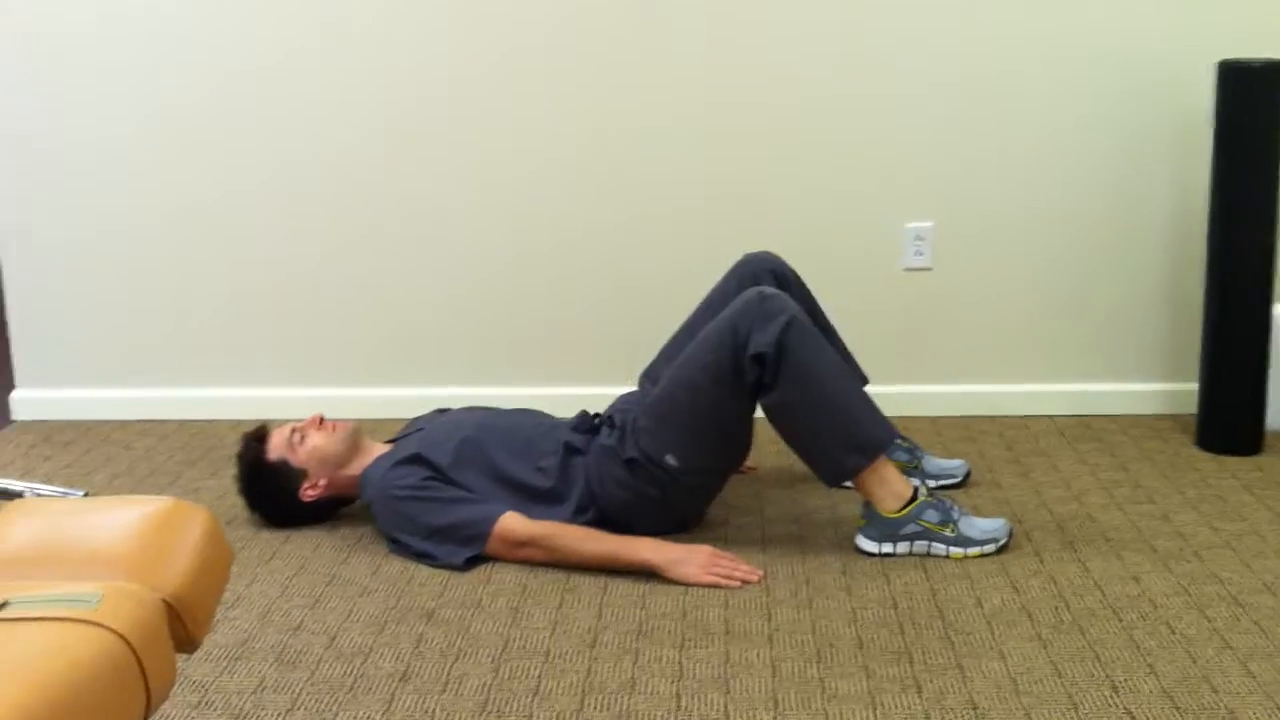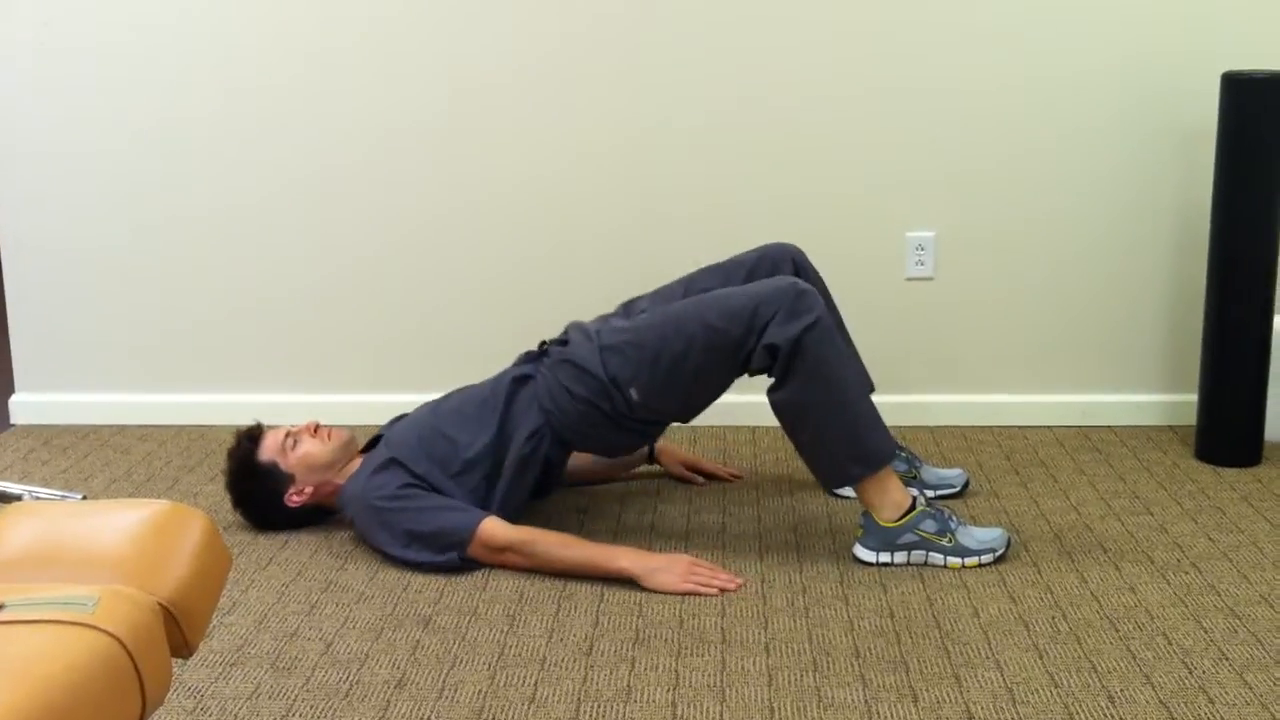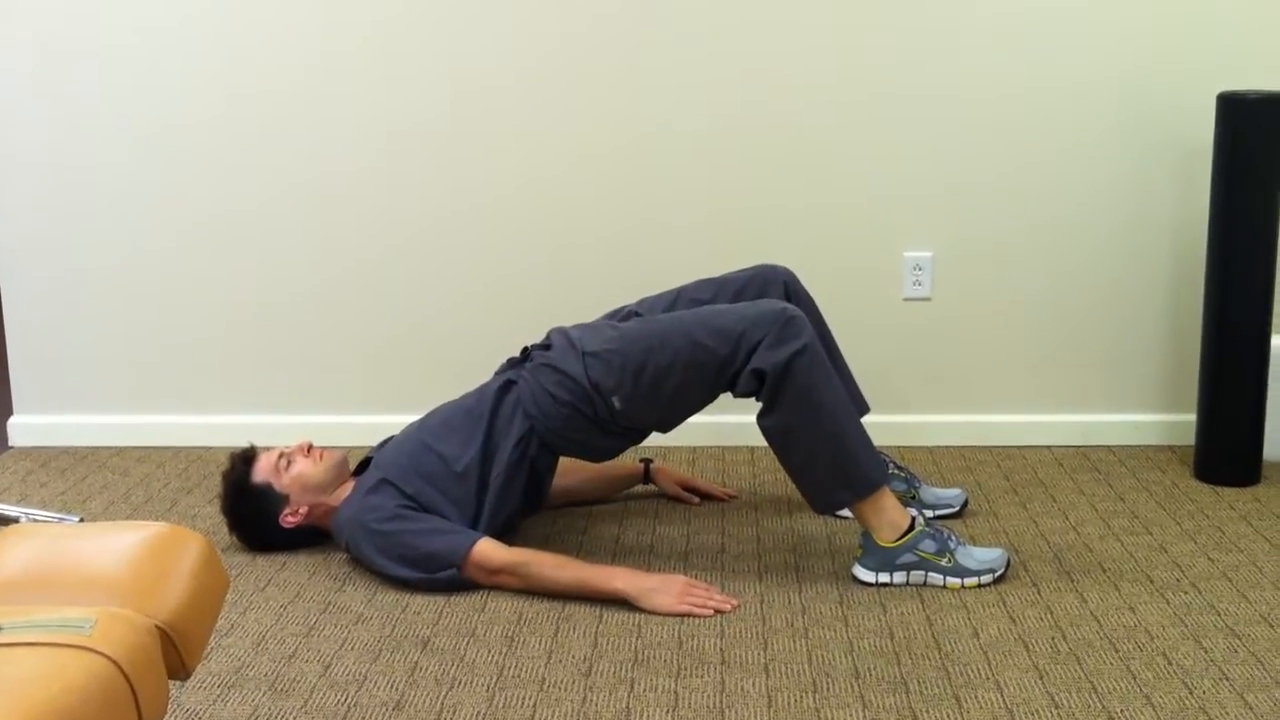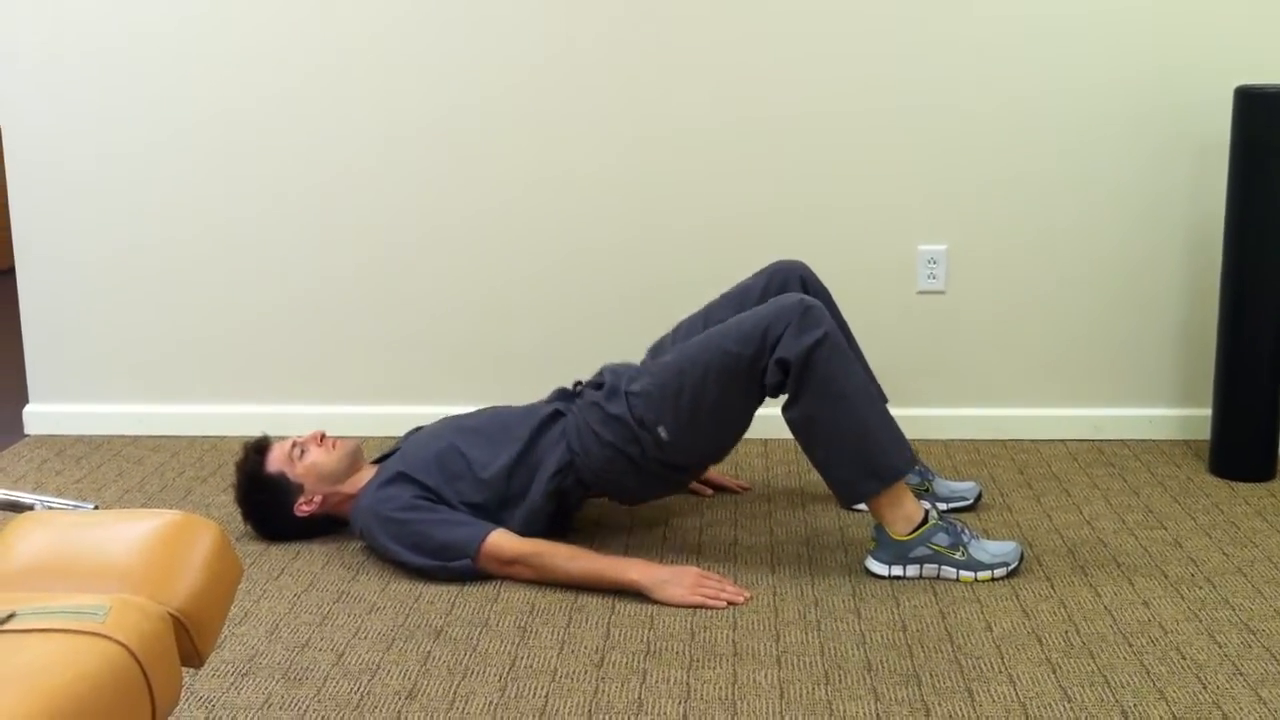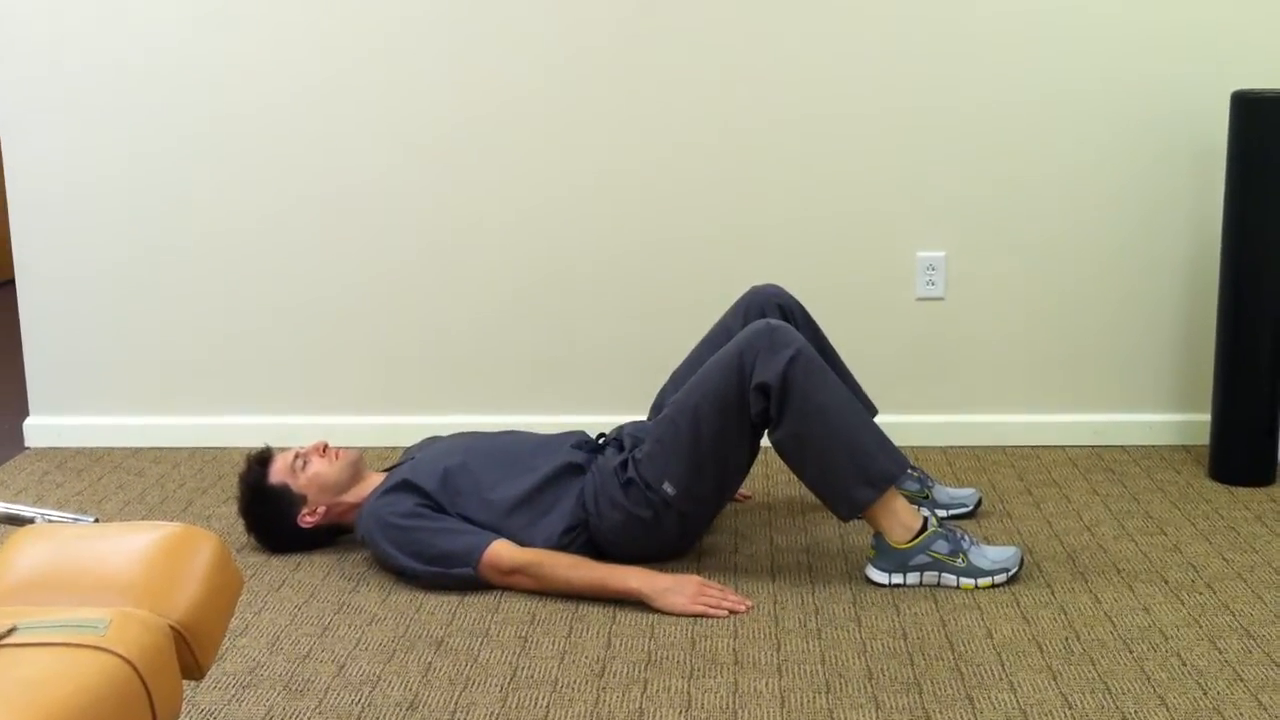
dt=1s
person 1, frame 1
left shoulder: (417, 438)
right shoulder: (395, 492)
right elbow: (521, 538)
left wrist: (711, 426)
right wrist: (660, 554)
left hip: (621, 429)
right hip: (635, 481)
left knee: (761, 274)
right knee: (763, 320)
left ankle: (876, 446)
right ankle: (894, 508)
person 1, frame 2
left shoulder: (390, 451)
right shoulder: (375, 501)
right elbow: (504, 543)
left wrist: (650, 453)
right wrist: (639, 564)
left hip: (585, 361)
right hip: (581, 392)
left knee: (780, 266)
right knee: (786, 311)
left ankle: (870, 455)
right ankle: (892, 516)
person 1, frame 3
left shoulder: (381, 475)
right shoulder: (370, 525)
right elbow: (497, 565)
left wrist: (645, 472)
right wrist: (633, 585)
left knee: (771, 289)
right knee: (774, 333)
left ankle: (864, 473)
right ankle: (893, 535)
person 1, frame 4
left shoulder: (404, 461)
right shoulder: (384, 513)
right elbow: (511, 555)
left wrist: (670, 465)
right wrist: (648, 576)
left hip: (607, 403)
right hip: (613, 438)
left knee: (789, 284)
right knee: (797, 326)
left ankle: (888, 470)
right ankle: (906, 530)
person 1, frame 5
left shoulder: (416, 467)
right shoulder: (388, 521)
right elbow: (512, 565)
left wrist: (701, 462)
right wrist: (649, 584)
left hip: (621, 453)
right hip: (631, 508)
left knee: (768, 306)
right knee: (769, 349)
left ankle: (891, 478)
right ankle: (904, 539)
